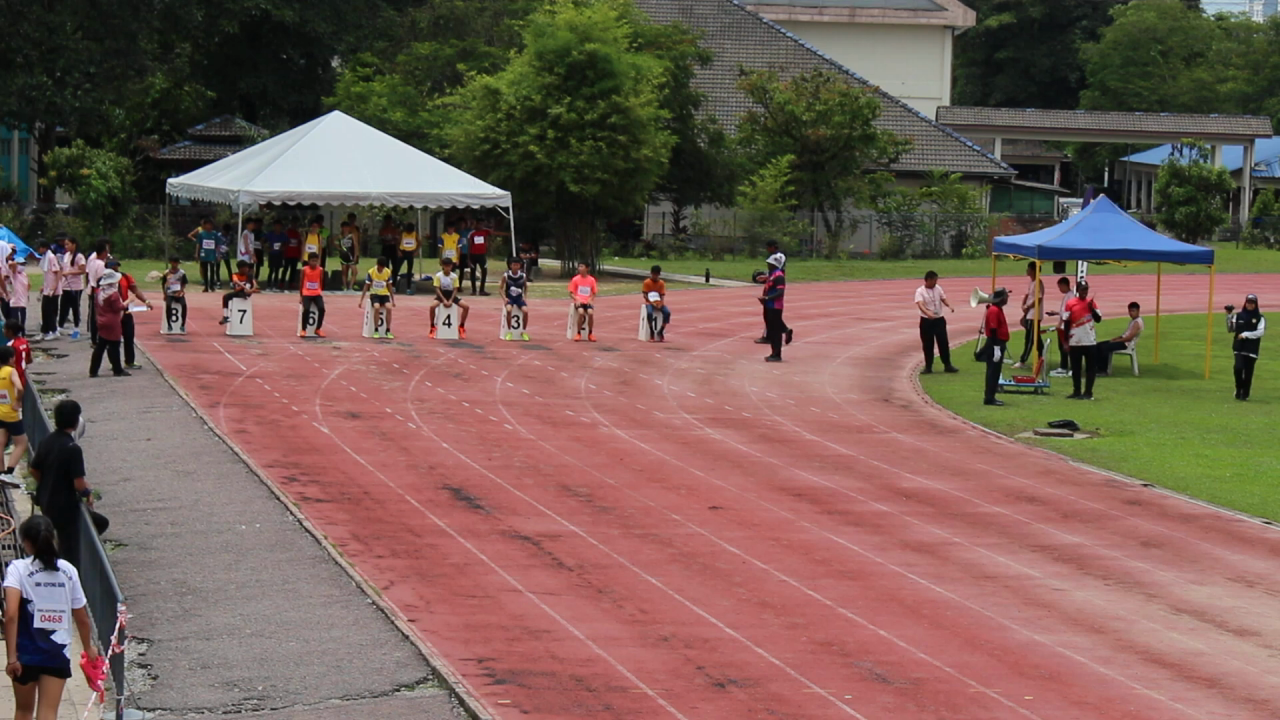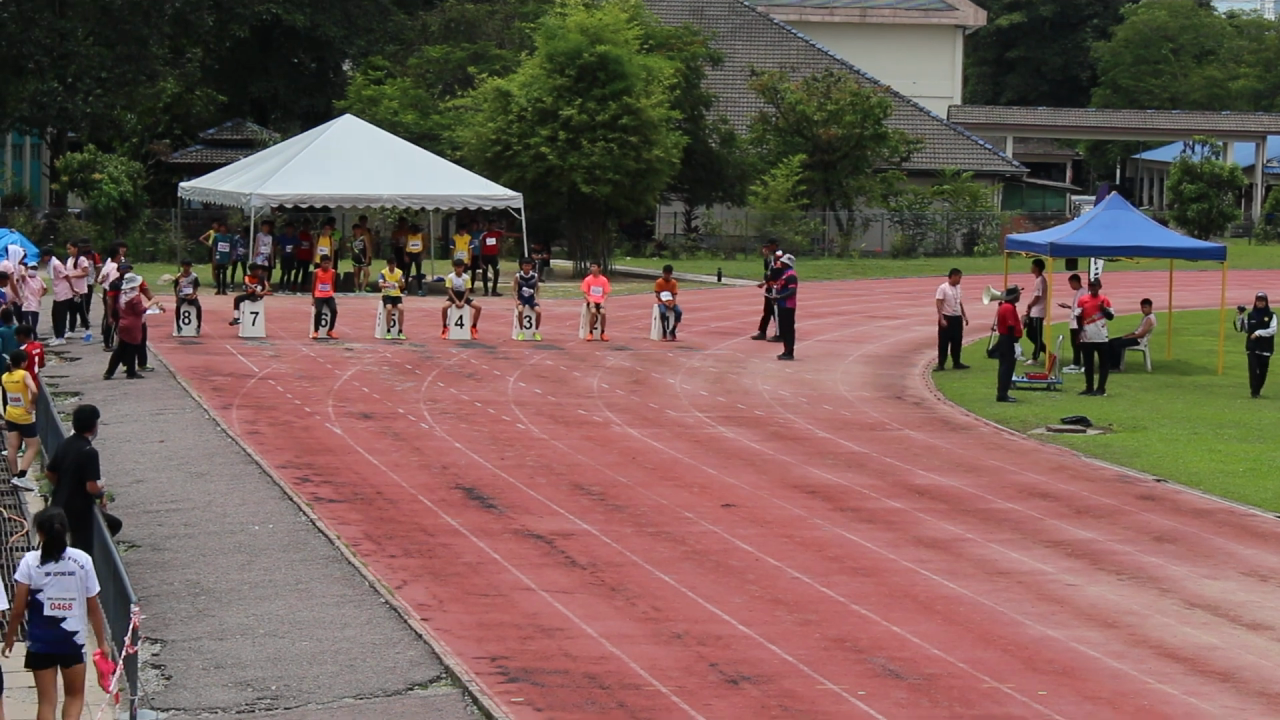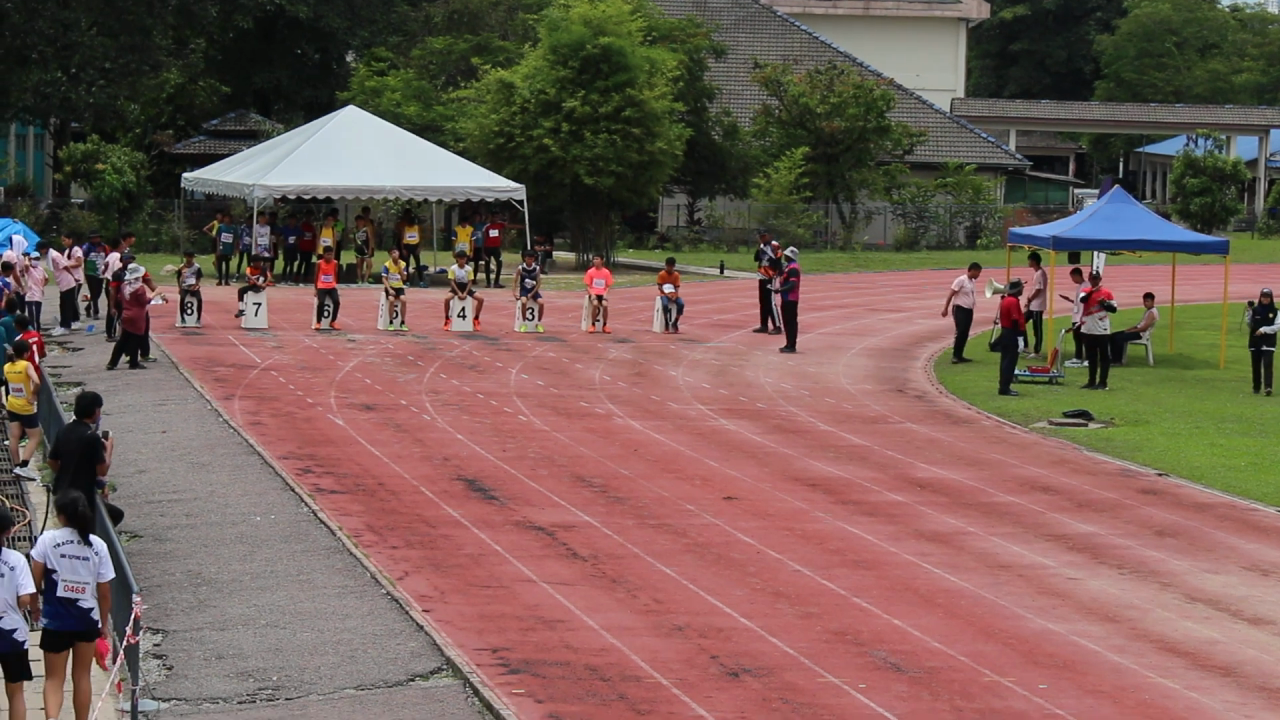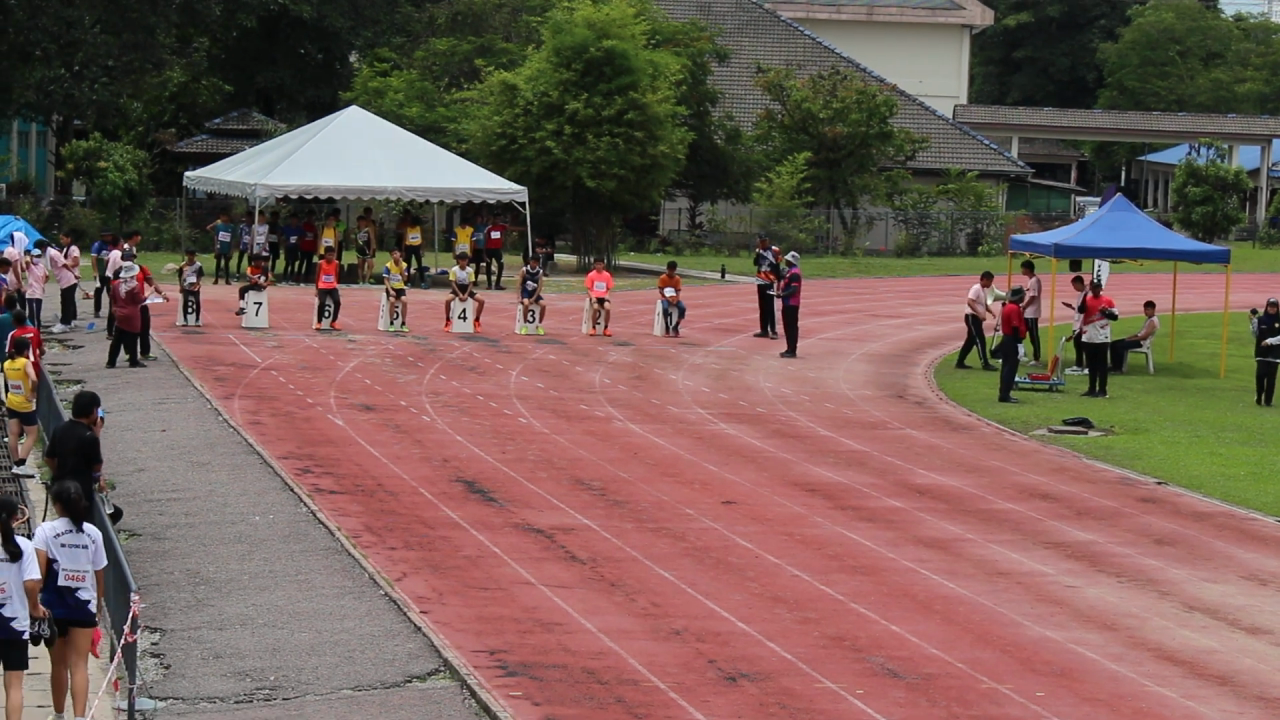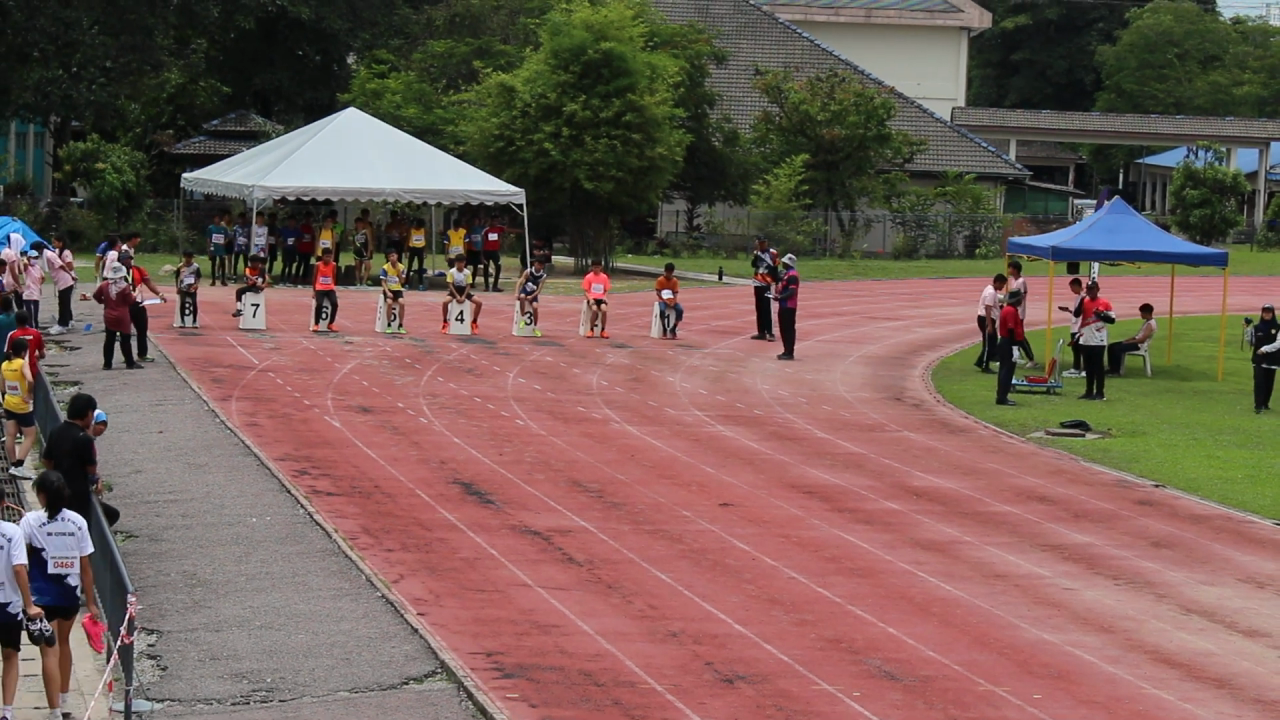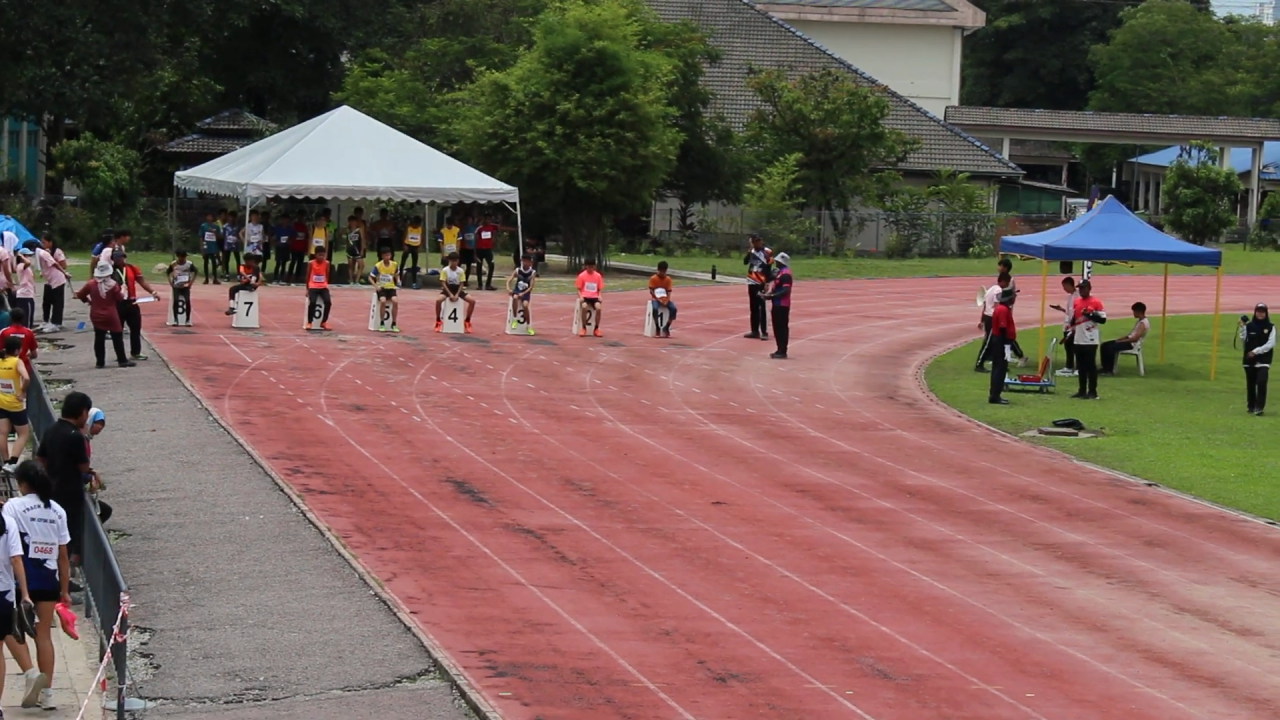
dt=0.4s
person 1, frame 1
left shoulder: (18, 569)
right shoulder: (68, 570)
left elbow: (11, 616)
right elbow: (82, 618)
left wrist: (11, 655)
right wrist: (89, 647)
left hip: (25, 654)
right hip: (58, 654)
left knee: (24, 709)
right knee: (47, 714)
person 1, frame 2
left shoulder: (30, 561)
right shoulder: (82, 559)
left elbow: (19, 607)
right elbow: (93, 606)
right wrist: (102, 640)
left hip: (40, 642)
right hip: (72, 641)
left knee: (46, 700)
right knee: (75, 694)
person 1, frame 3
left shoulder: (47, 540)
right shoulder: (97, 545)
left elbow: (36, 581)
right elbow: (104, 592)
right wrist: (104, 623)
left hip: (55, 619)
right hip: (87, 619)
left knee: (54, 678)
right knee: (82, 676)
person 1, frame 4
left shoulder: (46, 530)
right shoulder: (93, 533)
left elbow: (38, 573)
right elbow: (99, 578)
left wrist: (35, 602)
right wrist: (97, 607)
left hip: (53, 607)
right hip: (84, 608)
left knee: (59, 664)
right knee: (79, 666)
person 1, frame 5
left shoulder: (31, 520)
right shoulder: (78, 521)
right elbow: (85, 567)
right wrist: (91, 602)
left hip: (43, 596)
right hip: (70, 595)
left knee: (50, 654)
right knee: (63, 644)
person 1, frame 6
left shoulder: (14, 506)
right shoulder: (57, 510)
right elbow: (63, 555)
right wrist: (65, 589)
left hip: (22, 580)
right hip: (48, 580)
right knee: (43, 635)
right ankle: (47, 693)
